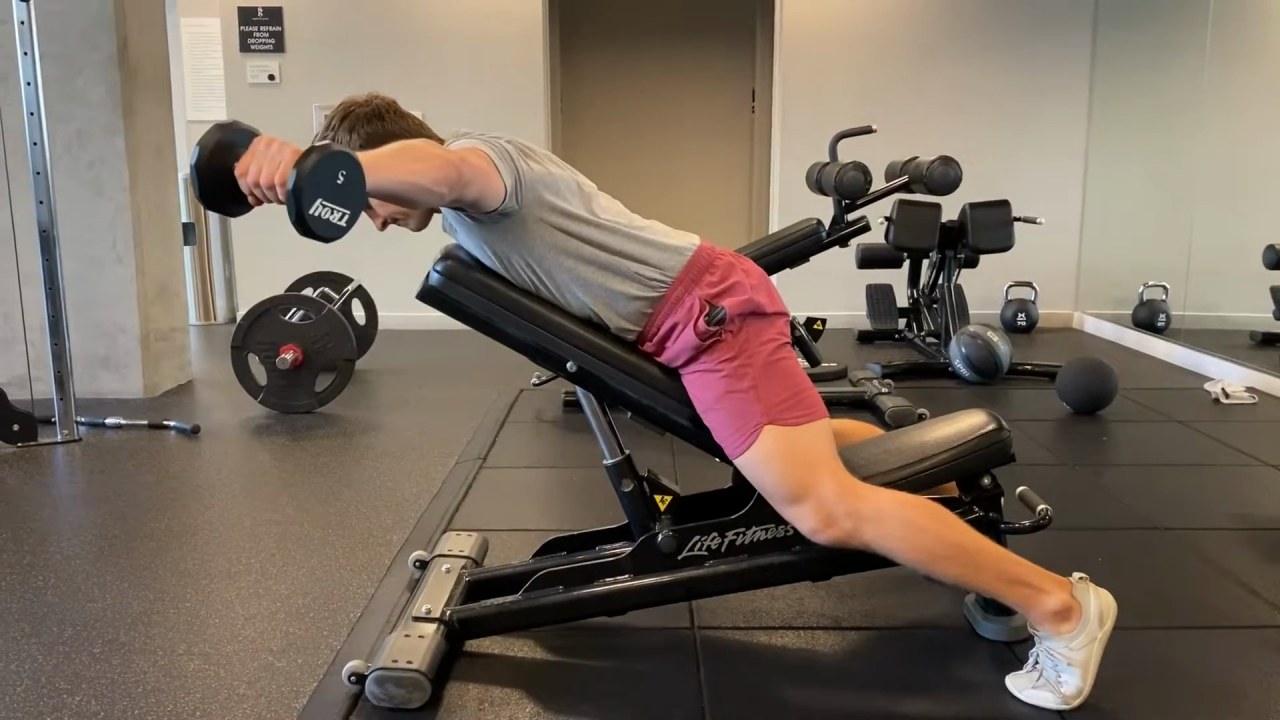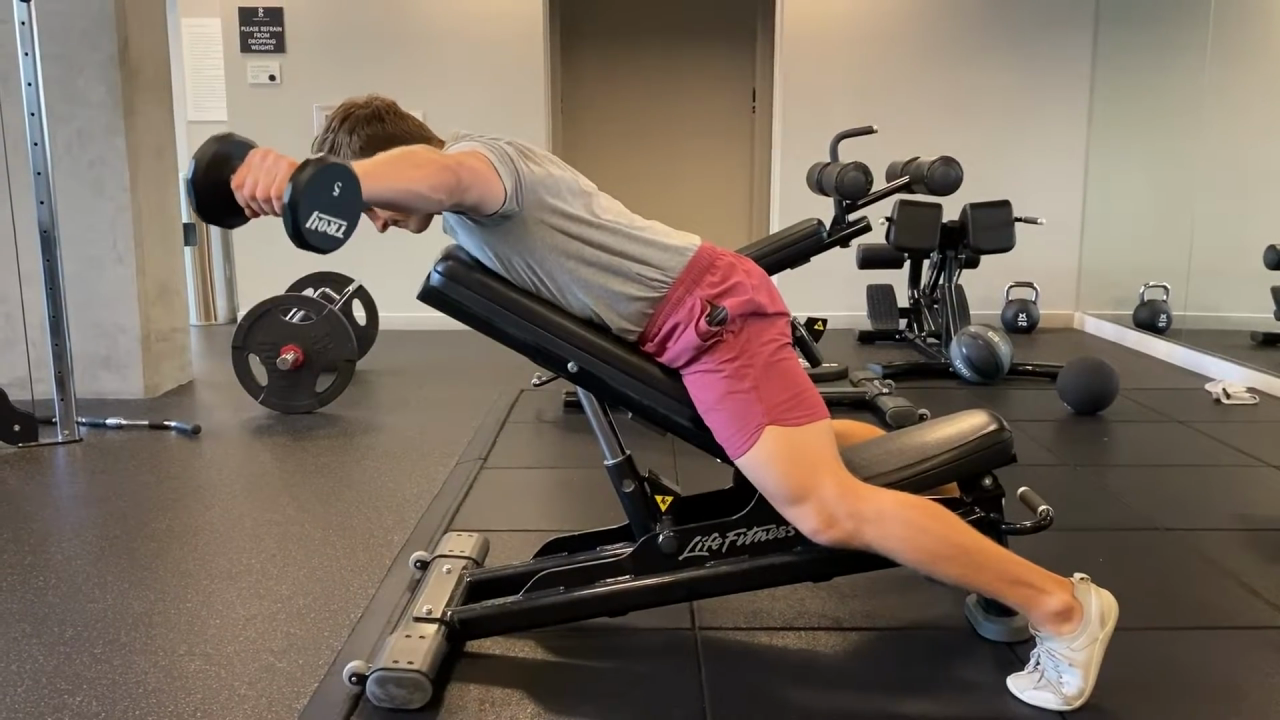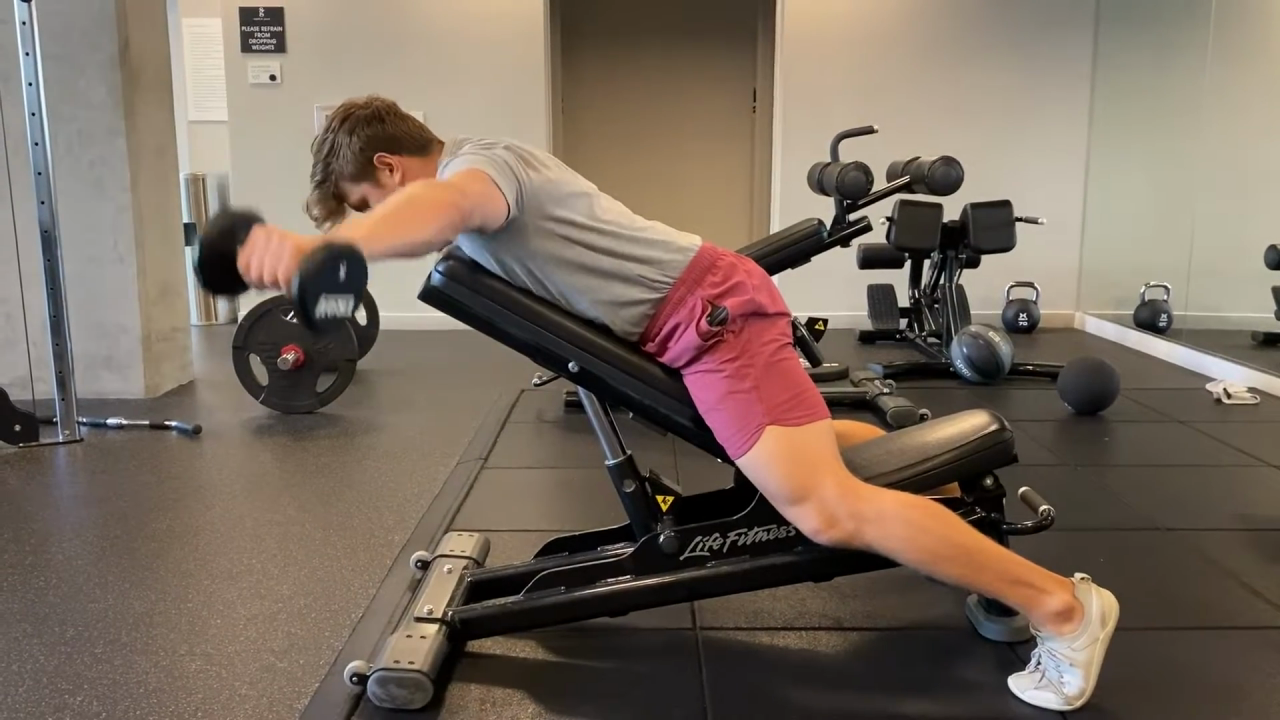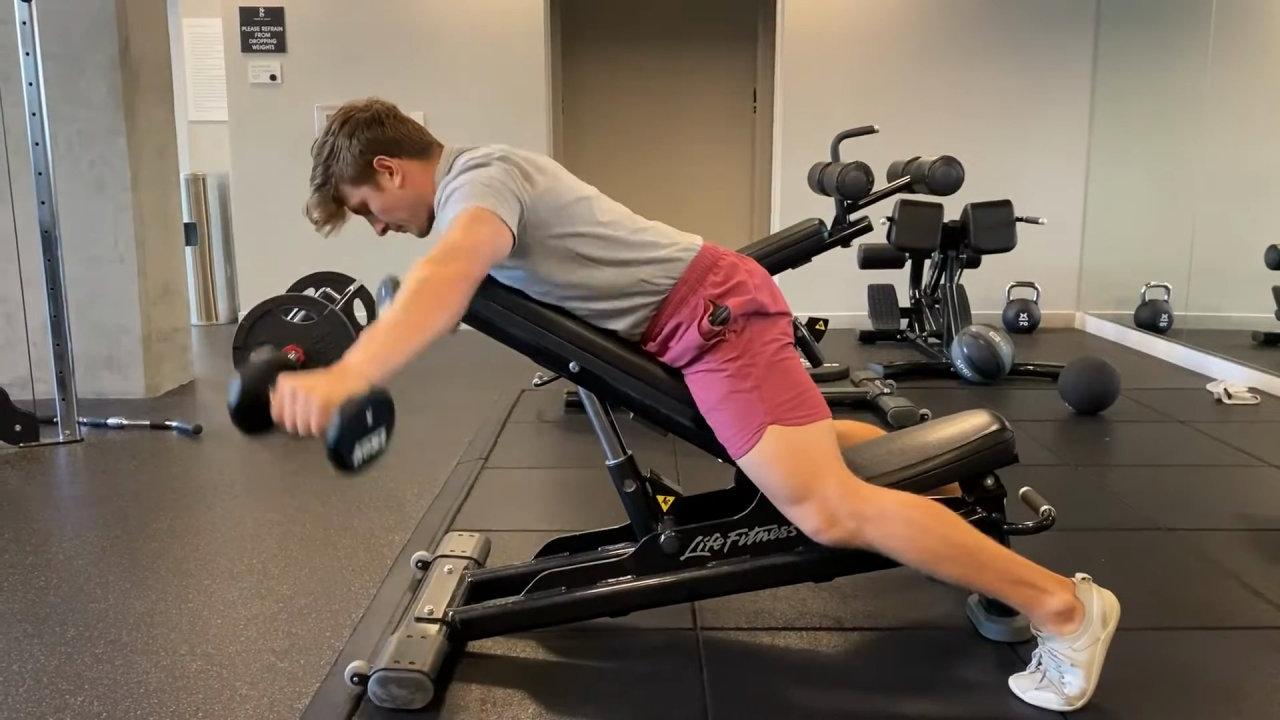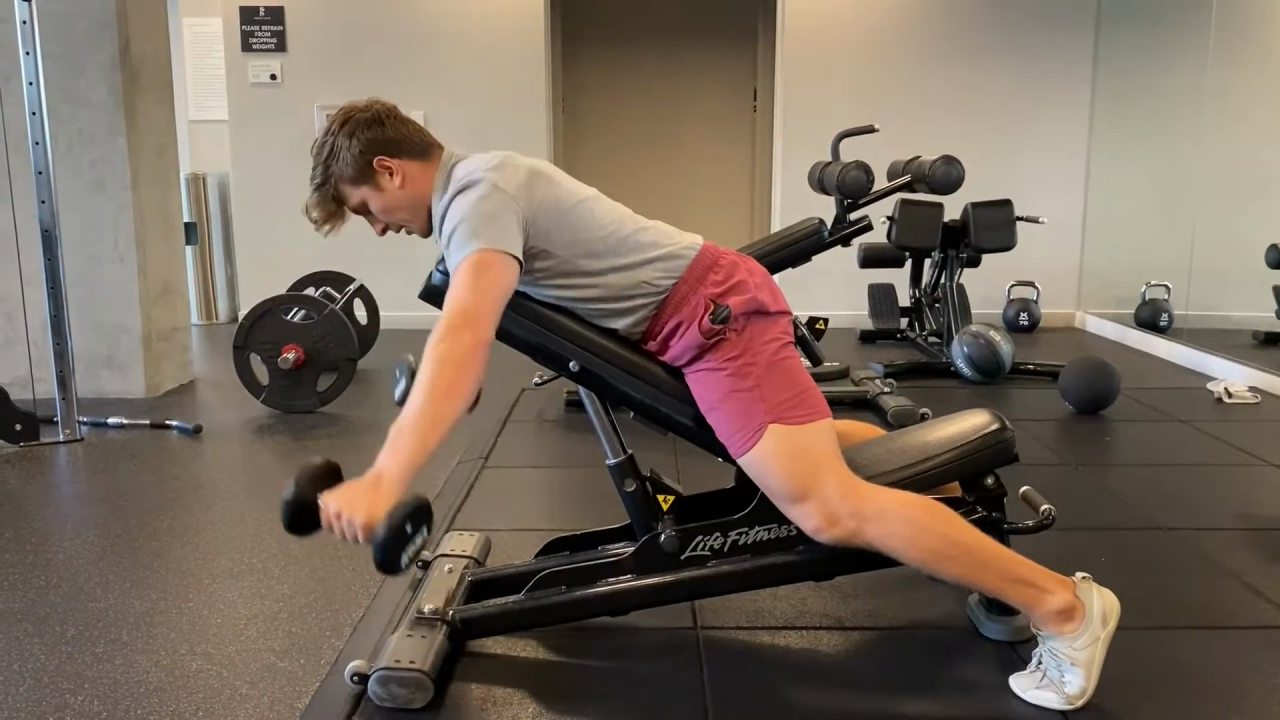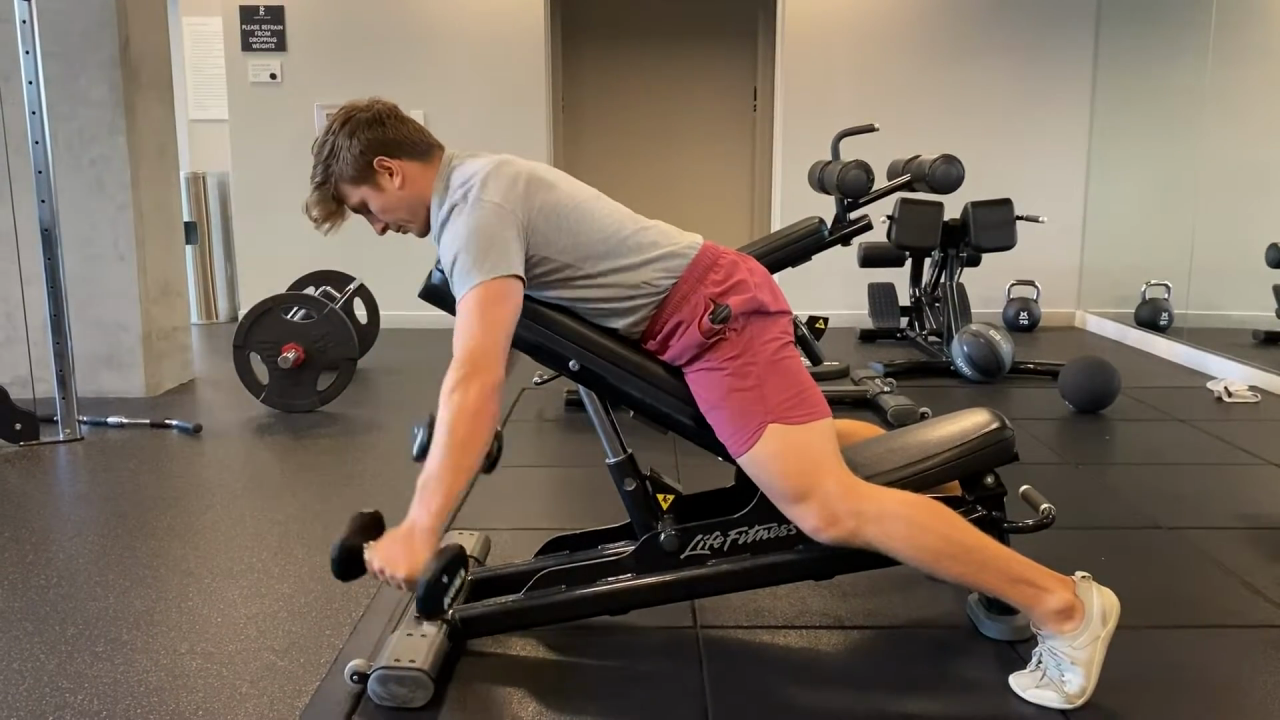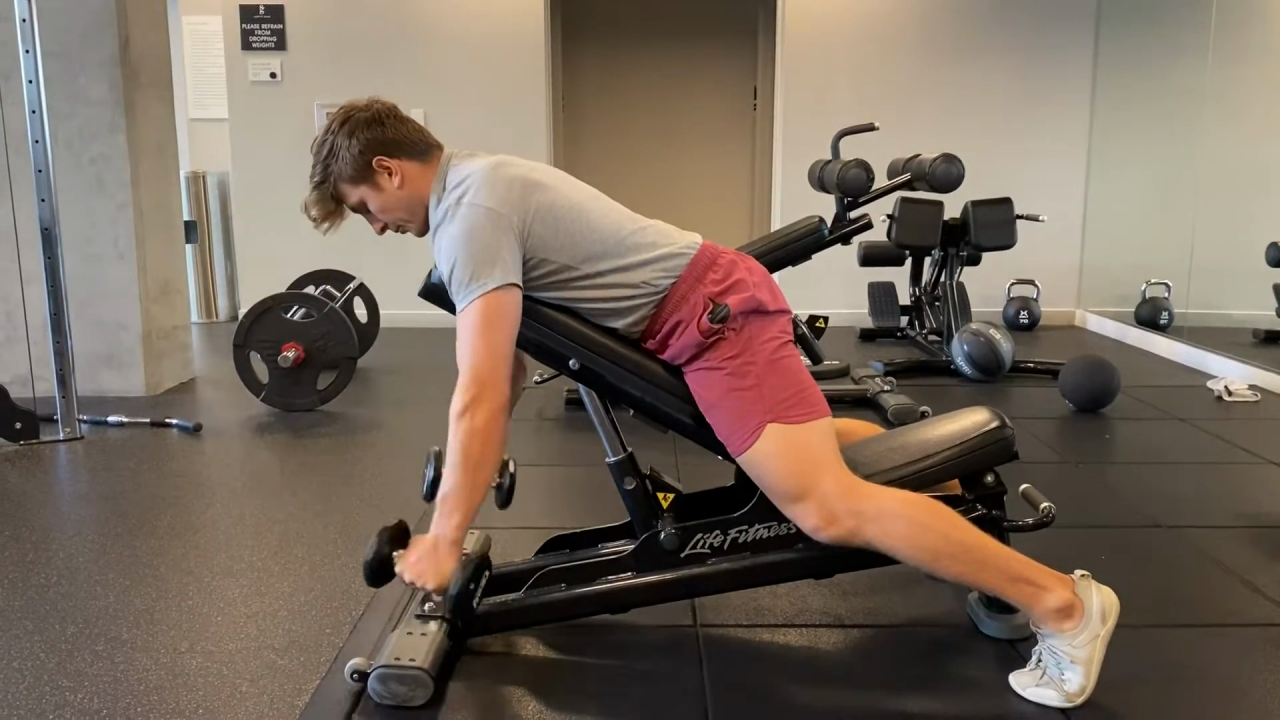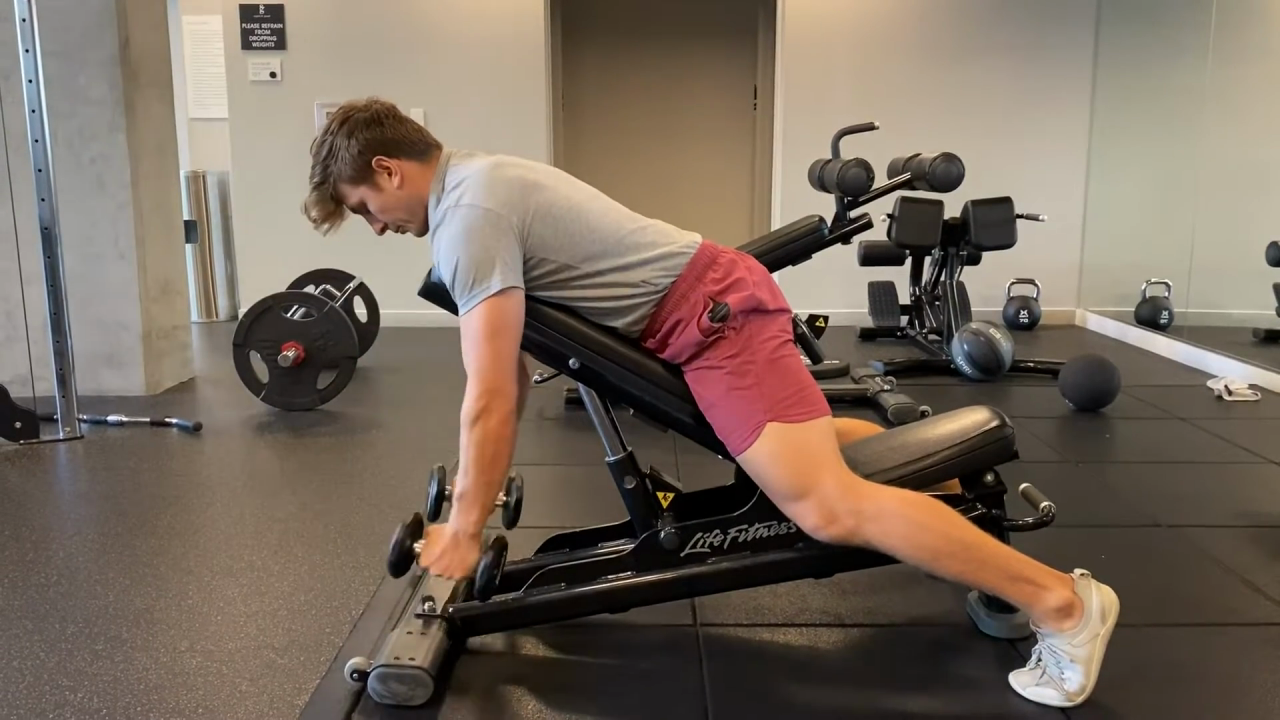
dt=0.2s
person 1, frame 1
left shoulder: (474, 156)
right shoulder: (476, 171)
left elbow: (433, 168)
left hip: (707, 313)
right hip: (696, 310)
left knee: (824, 511)
right knee: (805, 443)
left ankle: (1059, 605)
person 1, frame 2
left shoulder: (475, 156)
right shoulder: (476, 172)
left elbow: (432, 174)
left hip: (709, 312)
right hip: (698, 309)
left knee: (826, 511)
right knee: (803, 442)
left ankle: (1060, 605)
person 1, frame 3
left shoulder: (472, 167)
right shoulder: (479, 172)
left elbow: (434, 209)
left wrist: (316, 245)
left hip: (709, 312)
right hip: (700, 308)
left knee: (826, 511)
right knee: (805, 442)
left ankle: (1061, 605)
person 1, frame 4
left shoulder: (474, 184)
right shoulder: (476, 175)
left elbow: (445, 276)
right elbow: (455, 280)
left wrist: (342, 378)
left hip: (712, 312)
right hip: (706, 305)
left knee: (827, 509)
right knee: (810, 442)
left ankle: (1062, 604)
person 1, frame 5
left shoulder: (476, 198)
right shoulder: (477, 179)
left elbow: (462, 341)
right elbow: (477, 323)
left wrist: (381, 483)
right wrist: (435, 395)
left hip: (712, 313)
right hip: (707, 303)
left knee: (829, 510)
right knee: (806, 440)
left ankle: (1063, 606)
person 1, frame 6
left shoulder: (474, 210)
right shoulder: (479, 179)
left elbow: (475, 377)
right elbow: (496, 341)
left wrist: (421, 530)
right wrist: (462, 431)
left hip: (712, 314)
right hip: (708, 300)
left knee: (828, 509)
right knee: (805, 442)
left ankle: (1062, 604)
person 1, frame 7
left shoulder: (469, 217)
right shoulder: (478, 179)
left elbow: (480, 394)
right elbow: (506, 354)
left wrist: (445, 539)
right wrist: (479, 458)
left hip: (713, 314)
right hip: (710, 298)
left knee: (827, 509)
right knee: (808, 440)
left ankle: (1062, 602)
person 1, frame 8
left shoulder: (467, 219)
right shoulder: (478, 179)
left elbow: (491, 398)
right elbow: (511, 365)
left wrist: (466, 529)
right wrist: (482, 474)
left hip: (712, 313)
right hip: (711, 297)
left knee: (827, 507)
right knee: (807, 440)
left ankle: (1062, 601)
